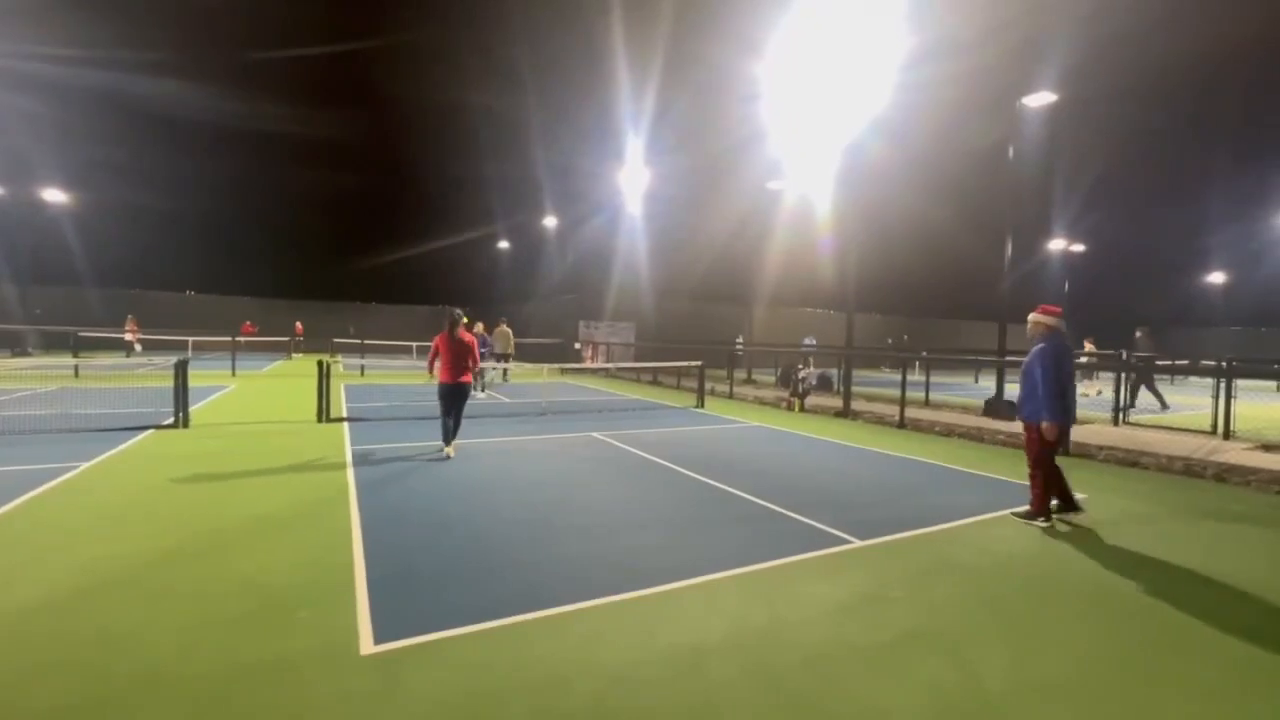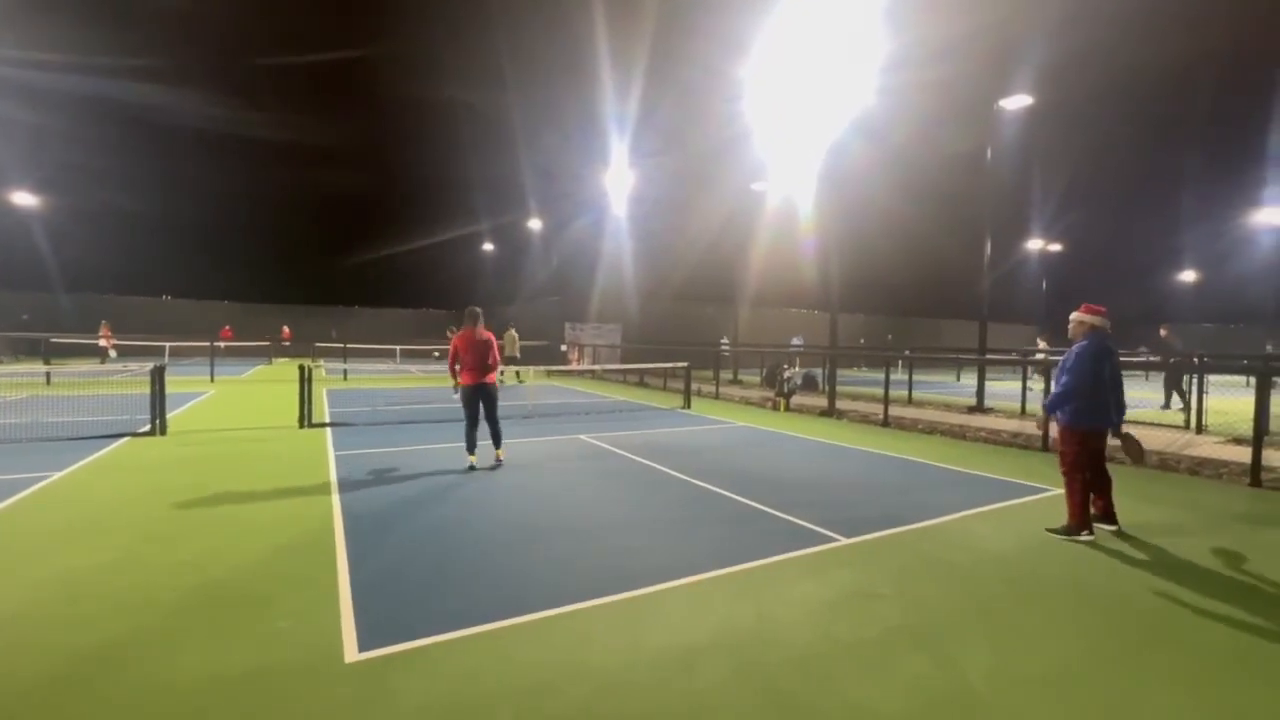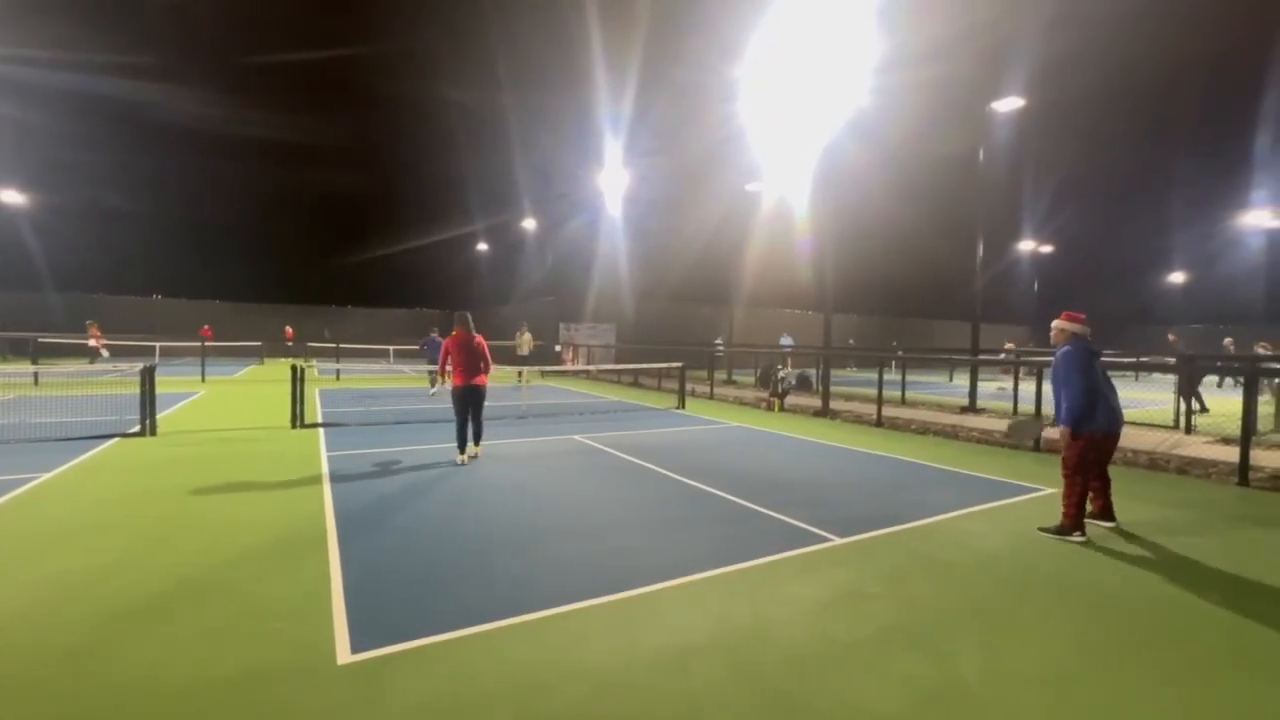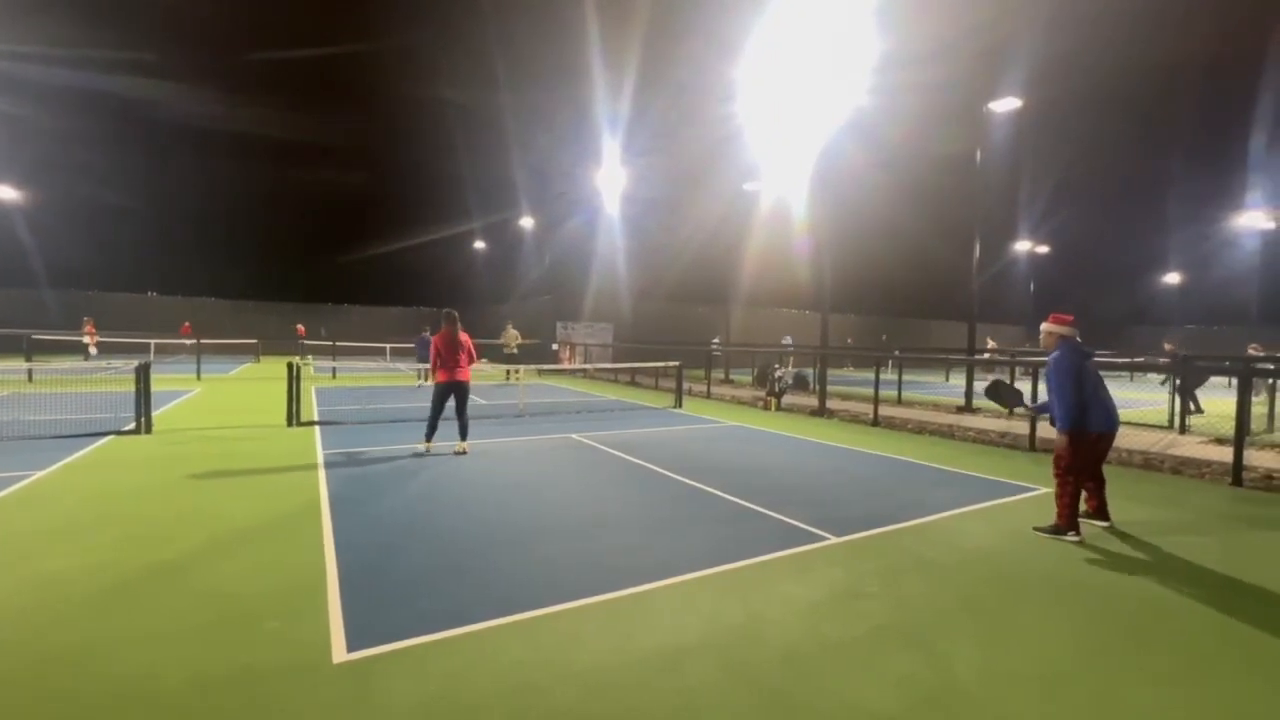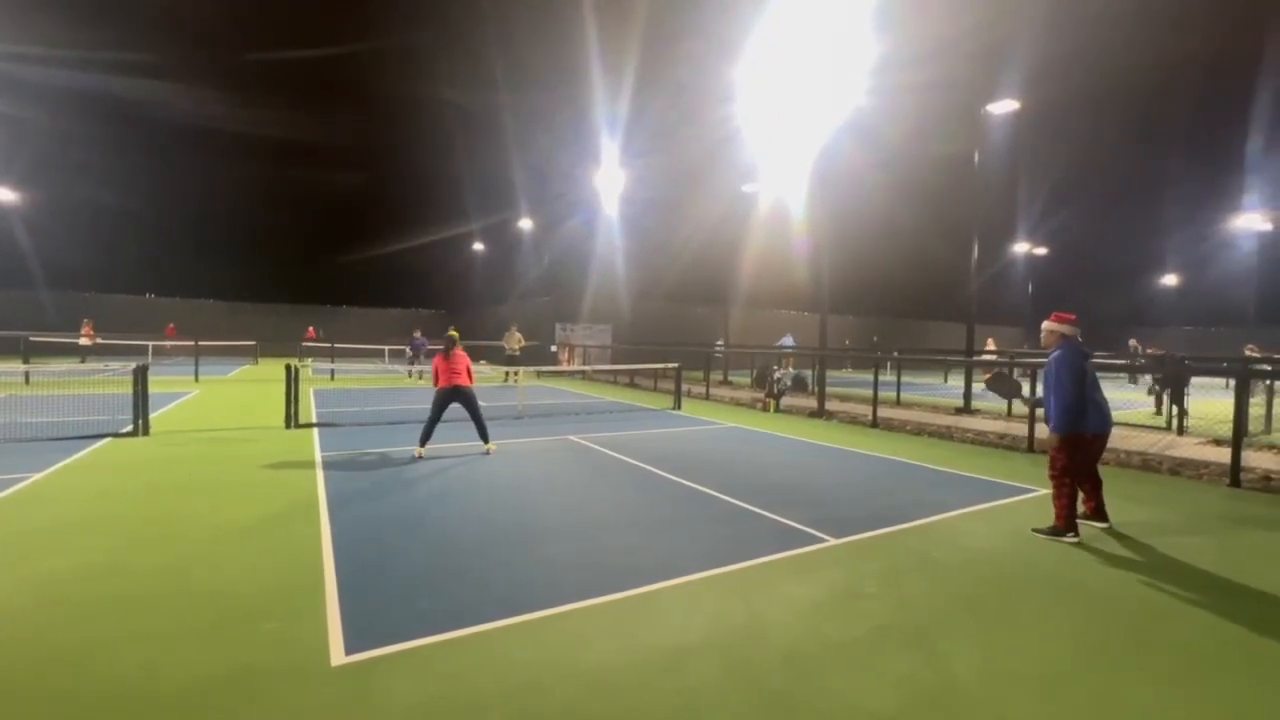
dt=1s
person 1, frame 1
left shoulder: (1044, 350)
right shoulder: (1059, 348)
left elbow: (1048, 387)
left wrist: (1048, 418)
left hip: (1043, 420)
right hip: (1056, 418)
left knee: (1038, 465)
right knee: (1045, 463)
left ankle: (1040, 513)
right ankle: (1067, 503)
person 1, frame 2
left shoulder: (1083, 350)
right shoulder: (1106, 351)
left elbow: (1069, 386)
right elbow: (1115, 391)
left wrist: (1047, 410)
right wrist: (1116, 423)
left hip: (1078, 422)
right hip: (1098, 421)
left knee: (1074, 472)
right knee: (1096, 470)
left ankle: (1080, 525)
right ankle: (1106, 515)
person 1, frame 3
left shoulder: (1067, 354)
right shoulder: (1086, 355)
left elbow: (1074, 392)
left wrist: (1066, 423)
right wrist: (1065, 418)
left hip: (1088, 425)
right hip: (1108, 422)
left knee: (1074, 473)
right knee: (1095, 469)
left ankle: (1072, 526)
right ankle: (1103, 512)
person 1, frame 4
left shoulder: (1059, 358)
right shoulder: (1076, 356)
left elbow: (1065, 398)
left wrist: (1063, 430)
right wrist: (1038, 408)
left hip: (1084, 427)
right hip: (1103, 422)
left knee: (1066, 473)
right knee: (1088, 469)
left ankle: (1067, 526)
right ankle: (1098, 512)
person 1, frame 5
left shoulder: (1060, 358)
right shoulder: (1075, 356)
left elbow: (1064, 398)
left wrist: (1055, 429)
right wrist: (1037, 402)
left hip: (1078, 428)
right hip: (1095, 424)
left knee: (1062, 475)
right knee: (1085, 471)
left ankle: (1065, 527)
right ankle: (1096, 513)
